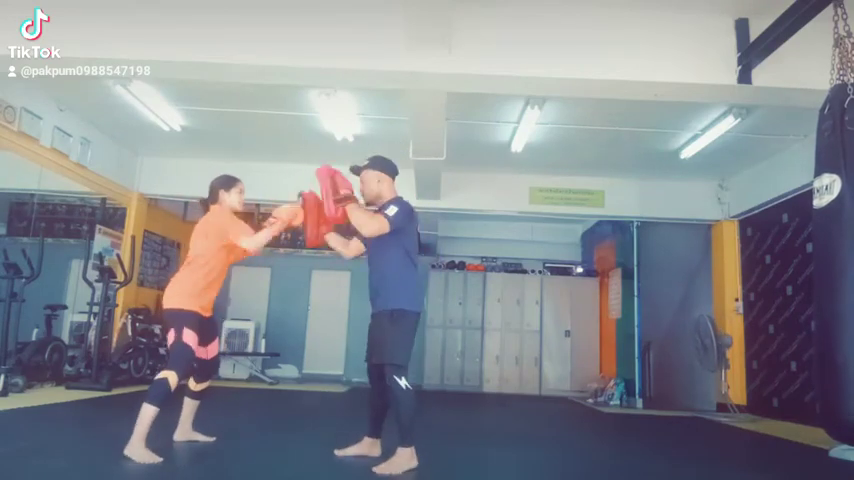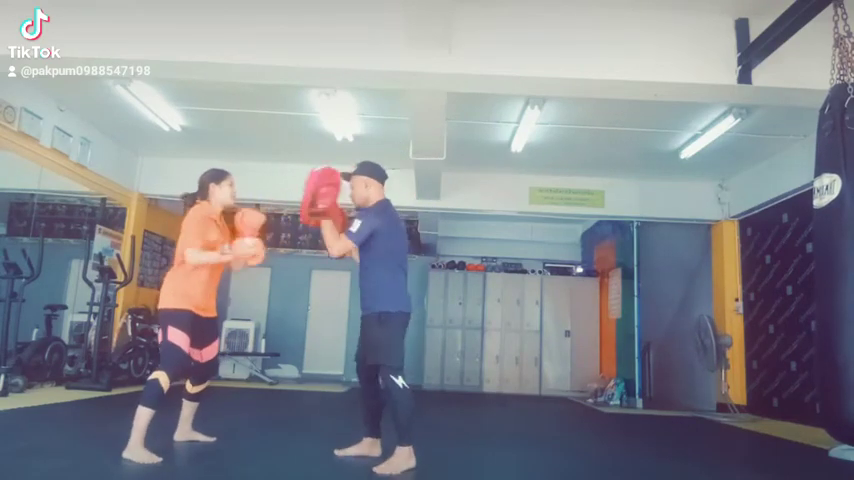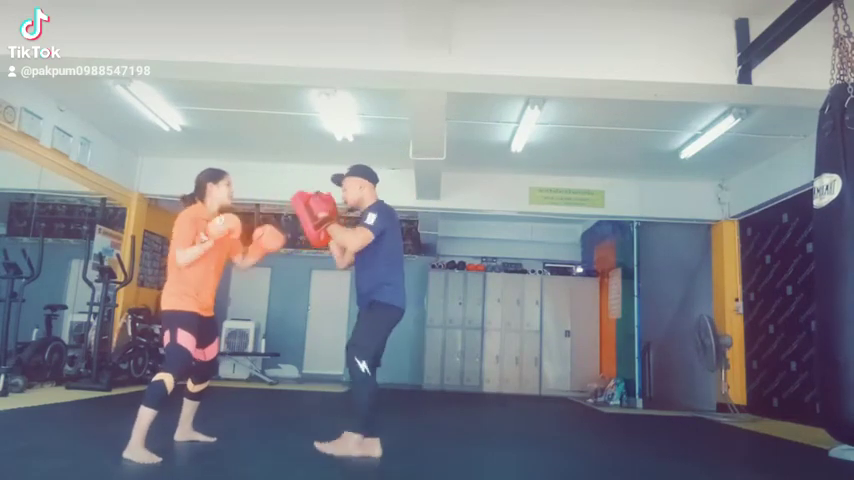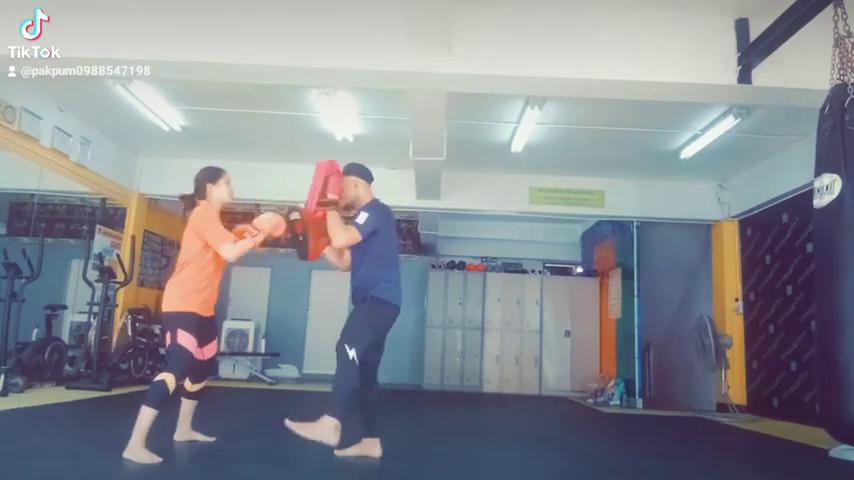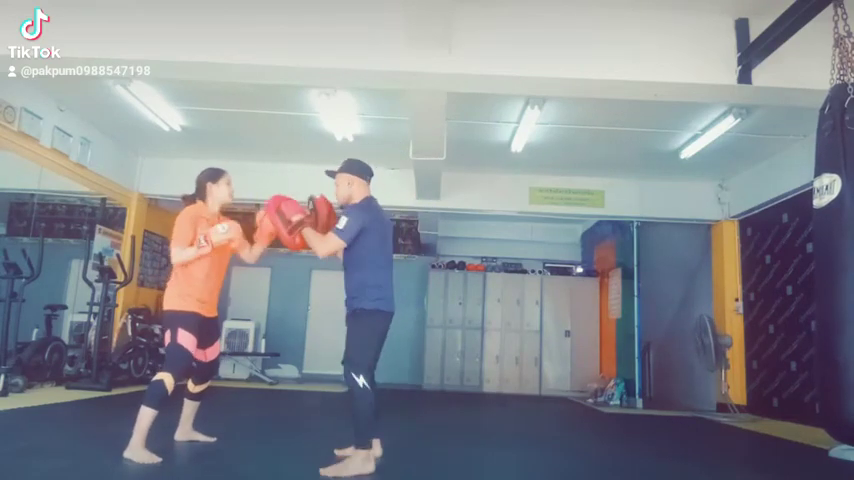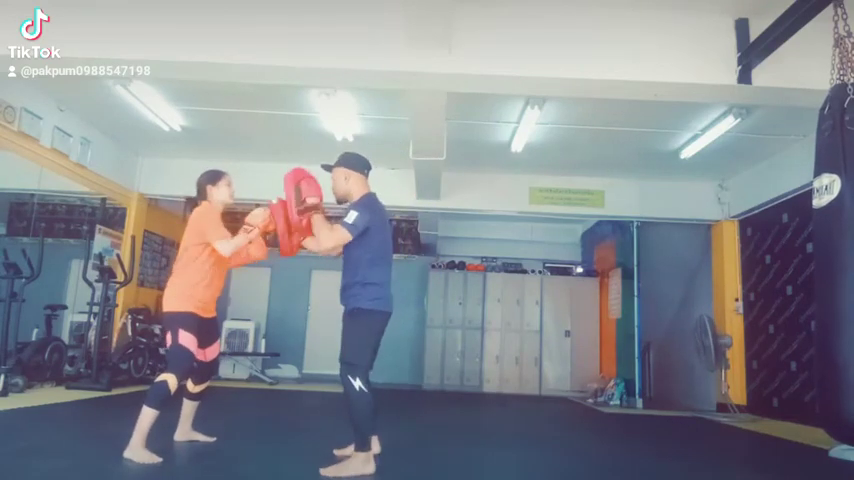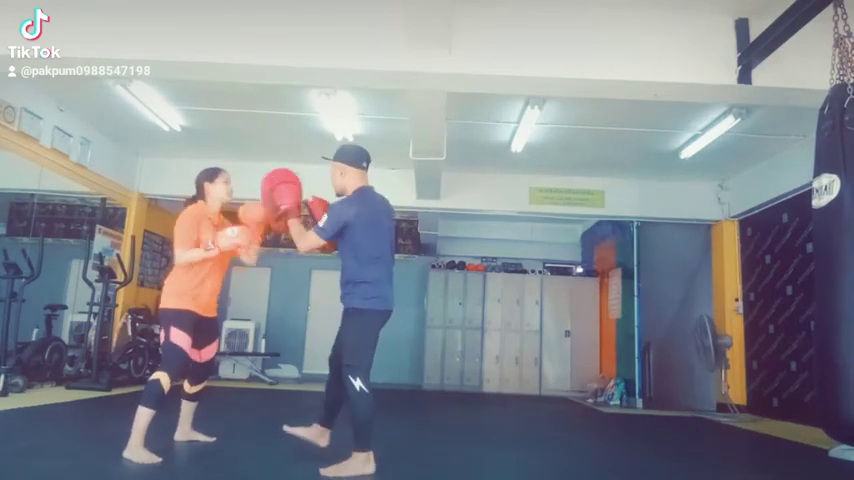
dt=0.2s
person 1, frame 1
left shoulder: (400, 209)
right shoulder: (377, 217)
left elbow: (371, 227)
right elbow: (350, 249)
left wrist: (347, 203)
left hip: (400, 308)
right hip: (383, 308)
left knee: (395, 374)
right knee: (377, 373)
left ankle: (406, 452)
right ankle: (372, 441)
person 1, frame 2
left shoulder: (374, 214)
right shoulder: (380, 215)
left elbow: (336, 248)
right elbow: (365, 258)
left wrist: (325, 217)
right wrist: (342, 232)
left hip: (388, 309)
right hip: (377, 309)
left knee: (390, 375)
right knee: (367, 372)
left ankle: (405, 451)
right ankle: (371, 441)
person 1, frame 3
left shoulder: (380, 212)
right shoulder: (369, 219)
left elbow: (355, 242)
right elbow: (343, 261)
left wrist: (326, 223)
right wrist: (332, 231)
left hip: (384, 301)
right hip: (374, 302)
left knee: (357, 356)
right knee: (363, 365)
left ankle: (356, 436)
right ankle: (369, 439)
person 1, frame 4
left shoulder: (374, 211)
right shoulder: (362, 218)
left elbow: (342, 238)
right elbow: (344, 263)
left wrist: (330, 210)
right wrist: (323, 244)
left hip: (380, 299)
right hip: (371, 300)
left knee: (348, 347)
right knee: (366, 368)
left ankle: (331, 424)
right ankle: (370, 440)
person 1, frame 5
left shoulder: (359, 211)
right shoulder: (373, 214)
left elbow: (323, 249)
right elbow: (348, 253)
left wrist: (302, 225)
right wrist: (323, 228)
left hip: (368, 307)
right hip: (374, 306)
left knee: (356, 374)
right knee: (362, 374)
right ankle: (371, 442)
person 1, frame 6
left shoulder: (363, 208)
right shoulder: (369, 208)
left elbow: (328, 243)
right elbow: (337, 245)
left wrist: (314, 210)
right wrist: (300, 238)
left hip: (366, 306)
right hip: (369, 305)
left knee: (353, 375)
right knee: (357, 375)
right ankle: (369, 440)
person 1, frame 7
left shoulder: (347, 206)
right shoulder: (381, 204)
left elbow: (305, 244)
left wrist: (292, 216)
right wrist: (323, 219)
left hip: (364, 305)
right hip: (373, 302)
left knee: (354, 375)
right knee: (339, 365)
right ankle: (322, 430)
person 2, frame 1
left shoulder: (218, 219)
right shoulder: (221, 217)
right elbow: (252, 244)
right wrist: (278, 224)
left hip: (200, 306)
right hip: (183, 302)
left knee: (209, 365)
right knee: (179, 365)
left ankle: (184, 428)
right ankle: (136, 442)
person 2, frame 2
left shoulder: (220, 222)
right shoulder: (199, 215)
left elbow: (235, 263)
right elbow: (192, 258)
left wrist: (243, 245)
right wrist: (232, 252)
left hip: (204, 307)
right hip: (179, 303)
left knee: (206, 367)
right knee: (172, 367)
left ankle: (184, 429)
right ankle: (134, 444)
person 2, frame 3
left shoulder: (225, 222)
right shoulder: (190, 216)
left elbow: (242, 261)
right elbow: (181, 260)
right wrist: (210, 238)
left hip: (204, 307)
right hip: (180, 303)
left knee: (206, 368)
right knee: (176, 367)
left ankle: (184, 429)
right ankle: (135, 444)
person 2, frame 4
left shoulder: (213, 218)
right shoulder: (204, 214)
left elbow: (224, 256)
right elbow: (229, 253)
left wrist: (248, 239)
right wrist: (259, 233)
left hip: (202, 307)
right hip: (182, 304)
left knee: (204, 366)
right knee: (178, 368)
left ankle: (183, 429)
right ankle: (135, 444)
person 2, frame 5
left shoulder: (225, 223)
right shoulder: (191, 214)
left elbow: (251, 256)
right elbow: (177, 257)
left wrist: (266, 232)
right wrist: (211, 241)
left hip: (206, 308)
right hip: (182, 304)
left knee: (206, 368)
right knee: (176, 368)
left ankle: (185, 429)
right ankle: (135, 445)
person 2, frame 6
left shoulder: (218, 221)
right shoulder: (205, 214)
left elbow: (225, 260)
right elbow: (227, 249)
left wrist: (251, 250)
right wrist: (252, 229)
left hip: (205, 308)
right hip: (182, 305)
left knee: (206, 367)
right knee: (179, 368)
left ankle: (184, 429)
right ankle: (136, 445)
person 2, frame 7
left shoulder: (225, 223)
right shoulder: (193, 214)
left elbow: (250, 259)
right elbow: (181, 258)
right wrist: (217, 245)
left hip: (205, 308)
right hip: (179, 303)
left knee: (203, 368)
right knee: (173, 367)
left ankle: (184, 429)
right ankle: (134, 445)
